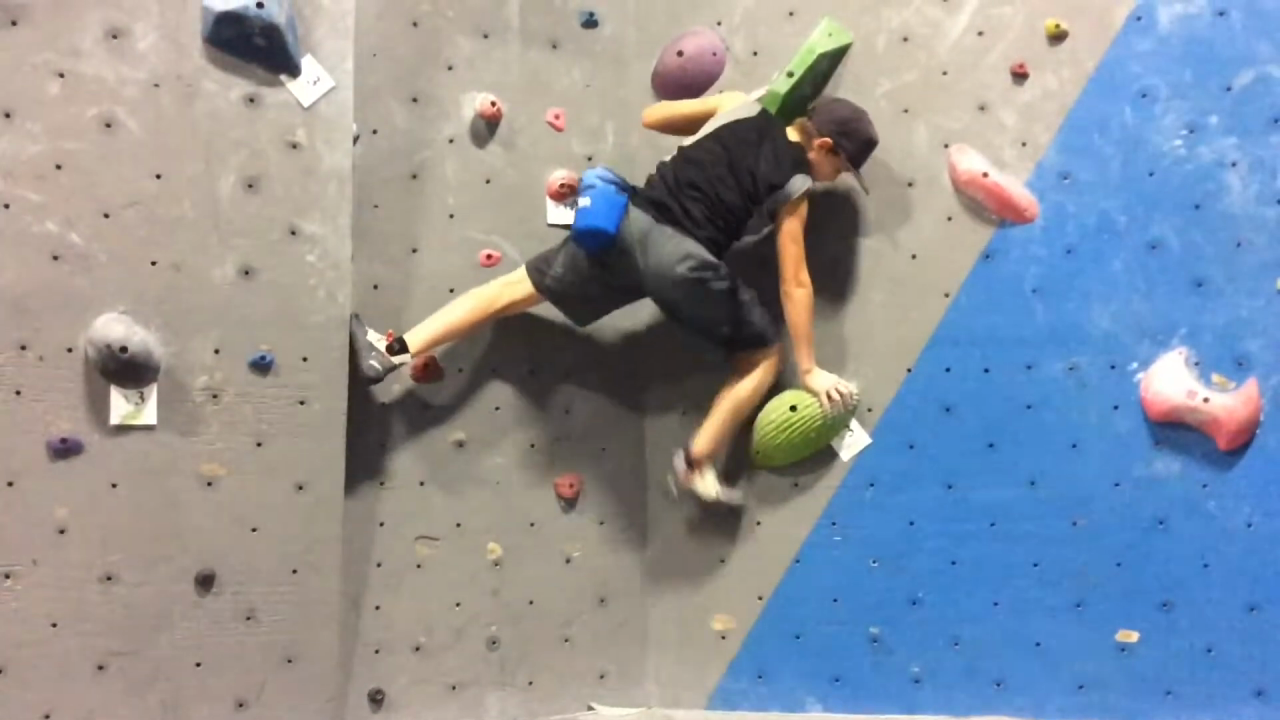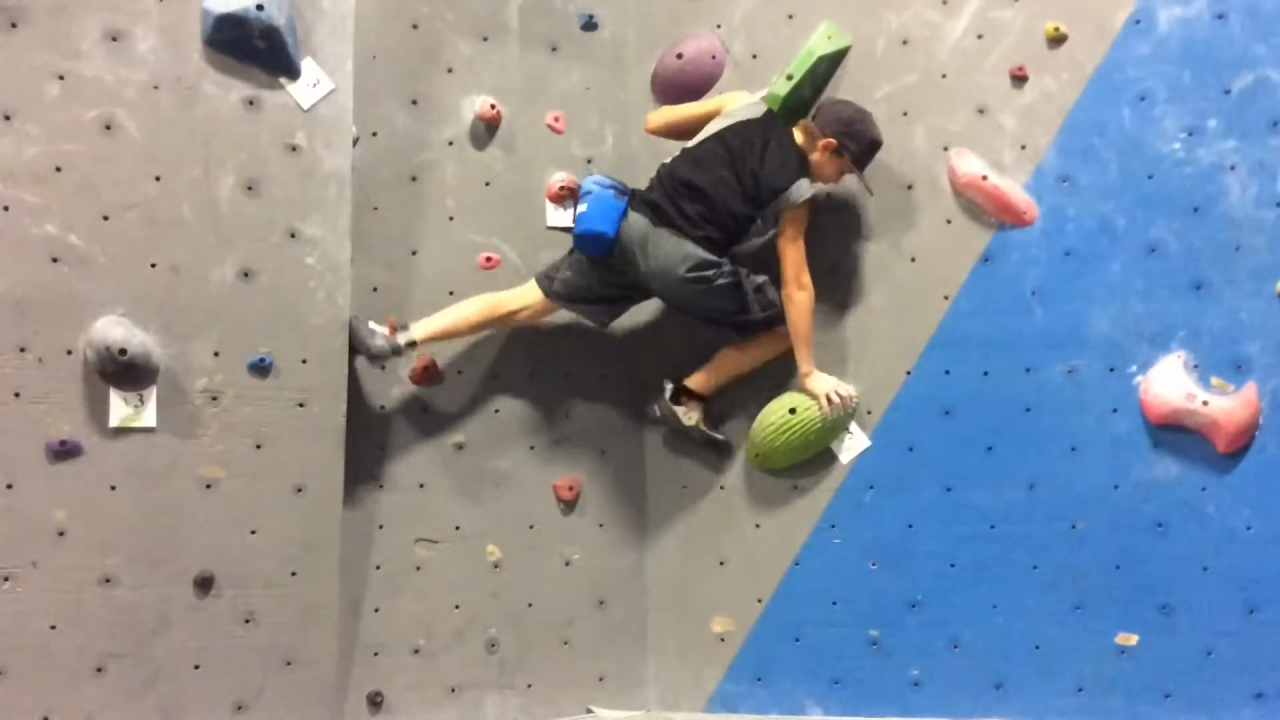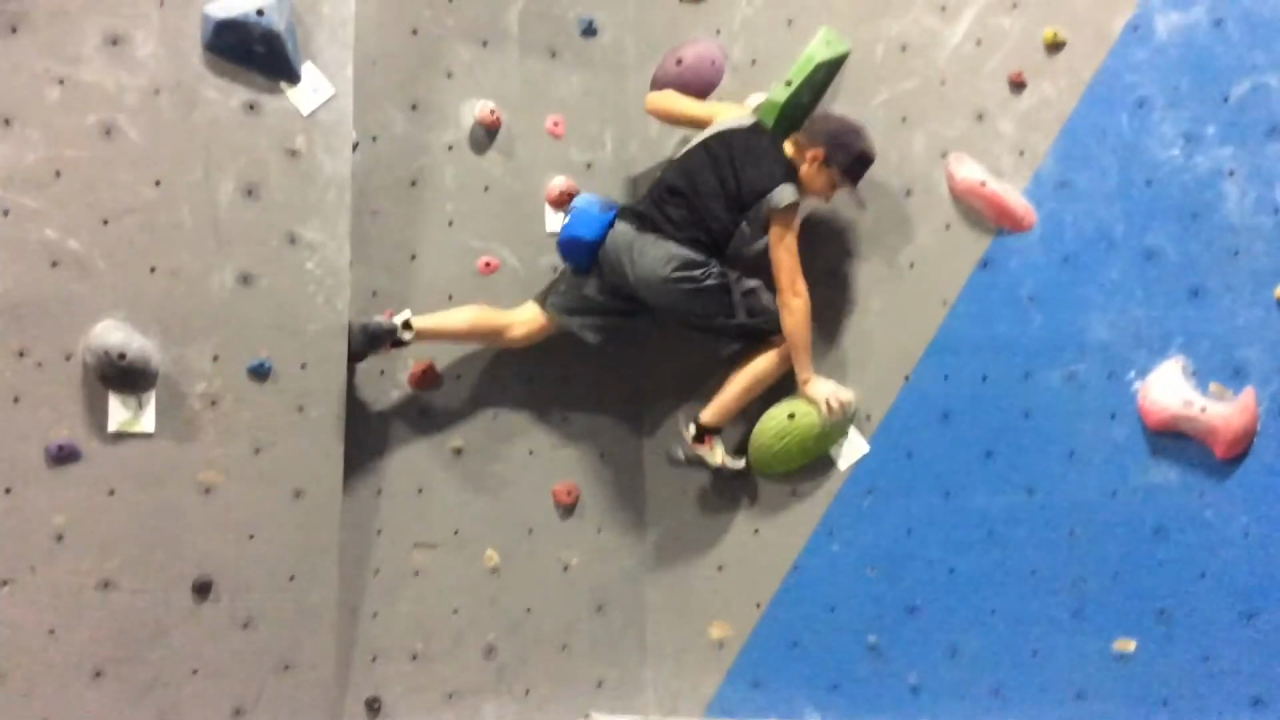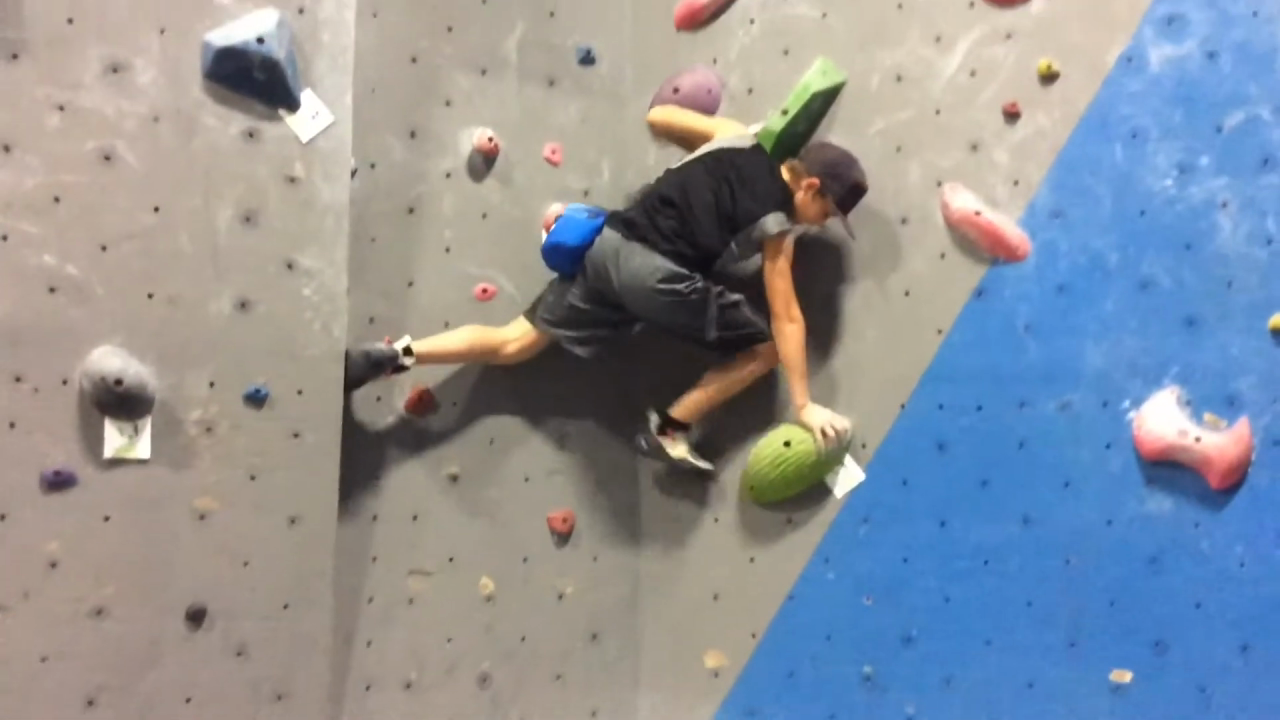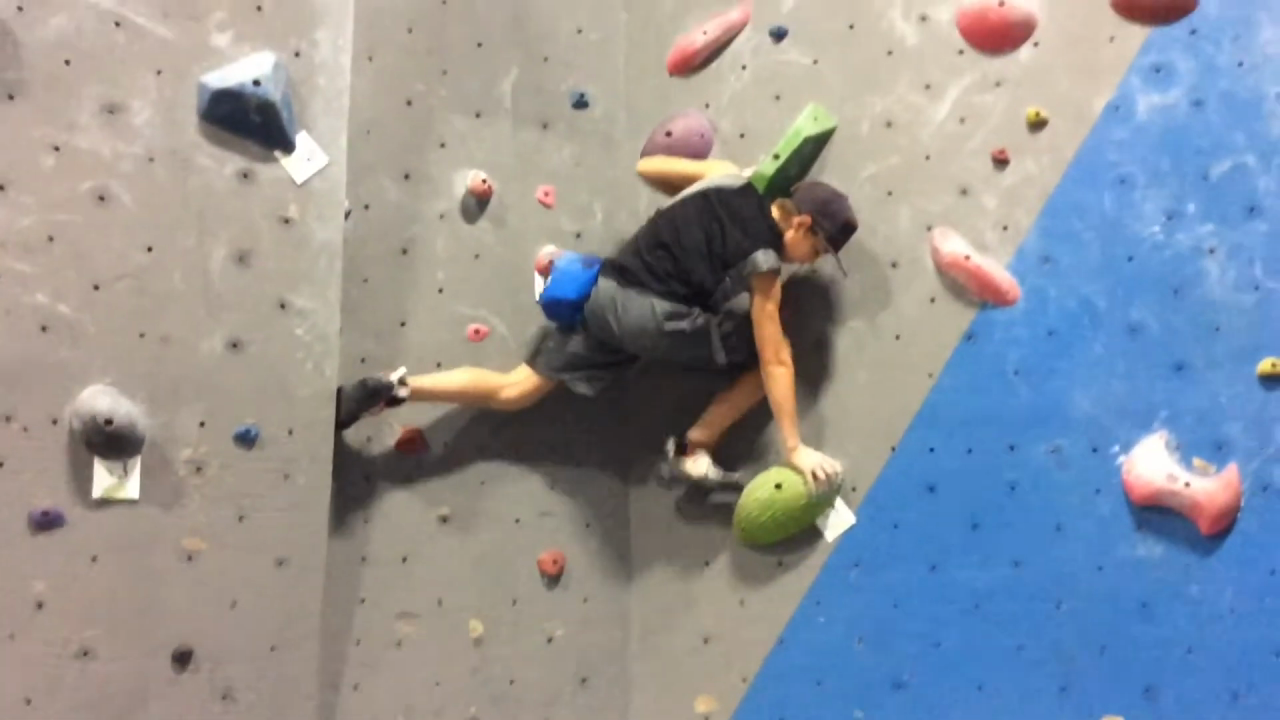
dt=0.3s
person 1, frame 1
left shoulder: (738, 107)
right shoulder: (795, 184)
left elbow: (652, 117)
right elbow: (795, 282)
right wrist: (808, 368)
left hip: (628, 222)
right hip: (683, 259)
left knee: (513, 290)
right knee: (763, 356)
left ankle: (393, 349)
right ankle: (697, 463)
person 1, frame 2
left shoulder: (744, 106)
right shoulder: (797, 188)
left elbow: (655, 123)
right elbow: (797, 286)
right wrist: (808, 371)
left hip: (631, 224)
right hip: (683, 263)
left knee: (520, 302)
right knee: (783, 324)
left ankle: (398, 336)
right ankle: (686, 396)
person 1, frame 3
left shoulder: (736, 119)
right shoulder: (783, 197)
left elbow: (655, 101)
right elbow: (793, 293)
right wrist: (809, 378)
left hip: (622, 237)
right hip: (673, 267)
left knee: (517, 327)
right knee: (782, 336)
left ankle: (396, 329)
right ankle: (704, 434)
person 1, frame 4
left shoulder: (736, 138)
right shoulder: (776, 225)
left elbow: (657, 117)
right elbow: (787, 321)
right wrist: (804, 406)
left hip: (606, 244)
right hip: (655, 278)
left knee: (514, 342)
right knee: (762, 343)
left ankle: (398, 354)
right ankle: (671, 425)
person 1, frame 5
left shoulder: (727, 178)
right shoulder: (764, 263)
left elbow: (647, 166)
right elbow: (776, 361)
right wrist: (794, 447)
left hip: (602, 291)
right hip: (653, 318)
left knee: (512, 390)
right knee: (759, 354)
left ankle: (393, 388)
right ankle: (692, 448)
